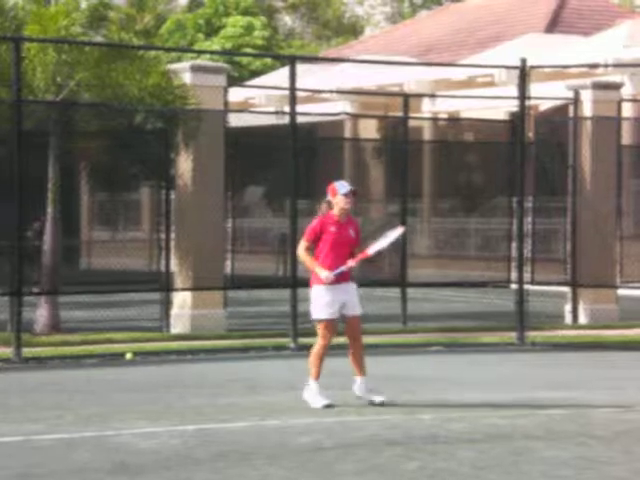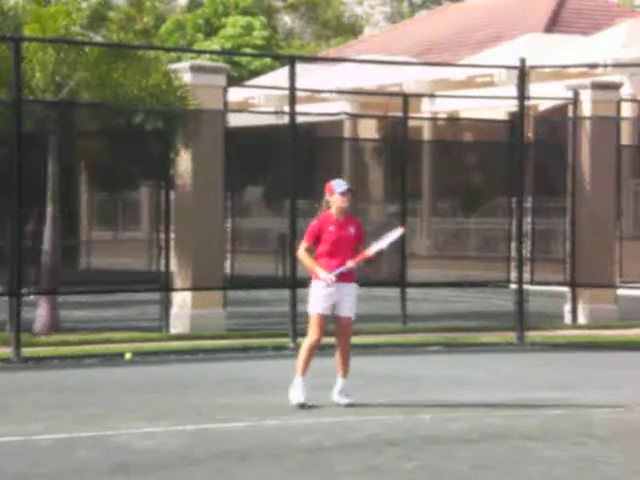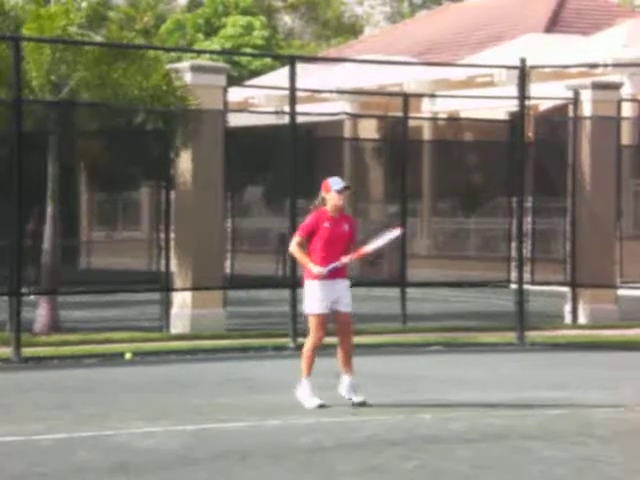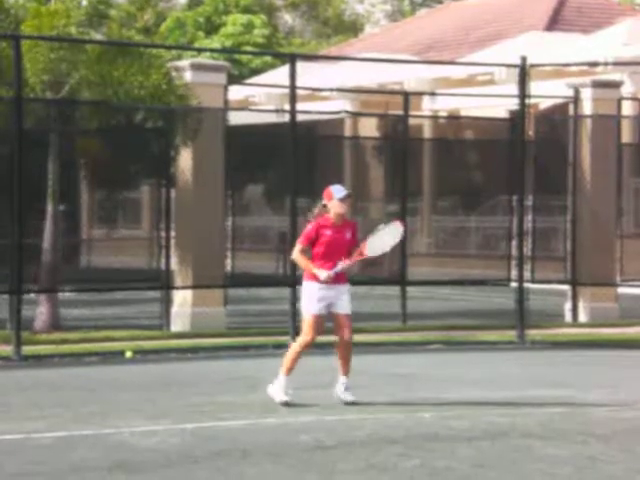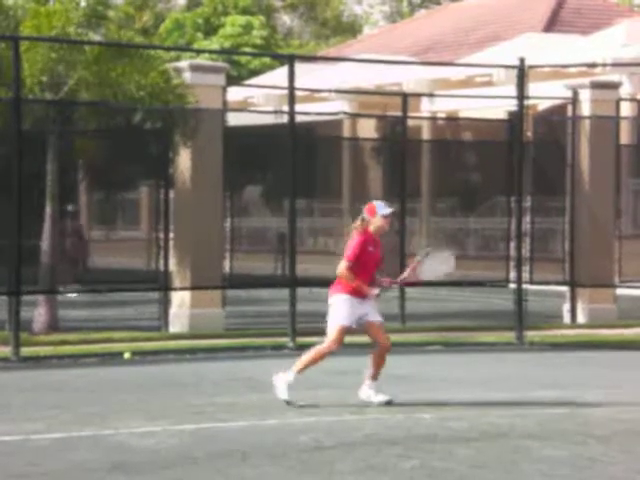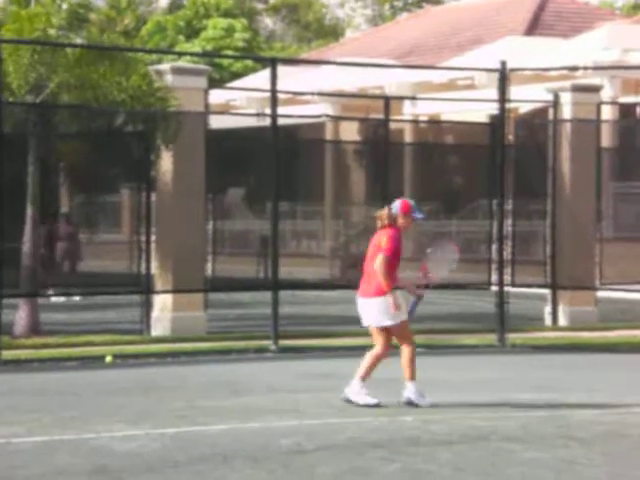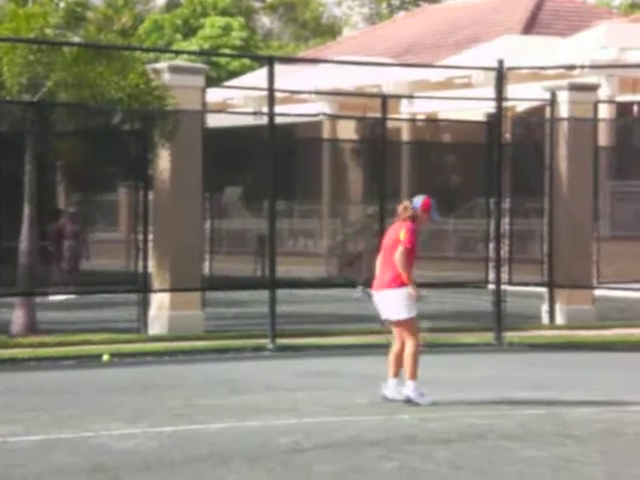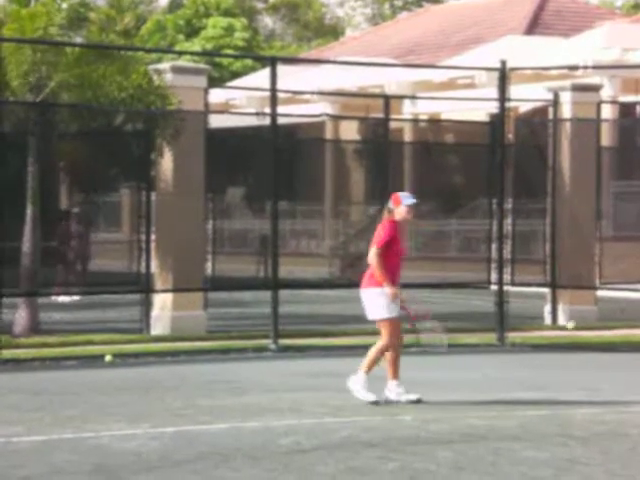
dt=0.4s
person 1, frame 1
left shoulder: (353, 224)
right shoulder: (320, 222)
right elbow: (301, 250)
left wrist: (354, 260)
right wrist: (319, 271)
left hip: (347, 286)
right hip: (324, 286)
left knee: (356, 337)
right knee: (324, 340)
left ankle: (362, 385)
right ankle: (312, 388)
person 1, frame 2
left shoulder: (355, 224)
right shoulder: (320, 223)
left elbow: (359, 252)
right elbow: (302, 252)
left wrist: (355, 261)
right wrist: (320, 270)
left hip: (347, 285)
right hip: (323, 284)
left knee: (345, 338)
right knee: (315, 335)
left ankle: (340, 388)
right ankle: (298, 384)
person 1, frame 3
left shoulder: (348, 221)
right shoulder: (315, 219)
right elbow: (294, 247)
left wrist: (349, 258)
right wrist: (311, 266)
left hip: (340, 282)
right hip: (317, 282)
left knee: (346, 334)
right knee: (316, 336)
left ankle: (348, 385)
right ankle: (305, 387)
person 1, frame 4
left shoulder: (351, 227)
right shoulder: (316, 226)
right elbow: (296, 254)
left wrist: (349, 261)
right wrist: (316, 271)
left hip: (339, 286)
right hip: (315, 286)
left knee: (346, 338)
right knee: (308, 337)
left ankle: (343, 384)
right ankle: (280, 383)
person 1, frame 5
left shoulder: (376, 242)
right shoulder: (359, 238)
right elbow: (342, 271)
left wrist: (382, 281)
right wrist: (366, 289)
left hip: (363, 300)
right hip: (344, 297)
left knee: (384, 343)
right knee: (331, 344)
left ankle: (369, 388)
right ankle: (286, 378)
person 1, frame 6
left shoulder: (382, 234)
right shoulder: (391, 234)
right elbow: (379, 265)
left wrist: (405, 286)
right wrist: (391, 294)
left hip: (366, 297)
right hip: (380, 297)
left knee: (382, 347)
right knee: (408, 342)
left ankle: (356, 387)
right ankle: (411, 391)
person 1, frame 7
left shoulder: (394, 227)
right shoulder: (408, 228)
left elbow: (380, 260)
right elbow: (399, 258)
right wrist: (411, 285)
left hip: (381, 288)
right hip: (395, 289)
left knee: (401, 339)
right knee: (412, 338)
left ankle: (392, 386)
right ankle: (411, 389)
person 1, frame 8
left shoulder: (396, 229)
right shoulder: (388, 227)
right elbow: (373, 257)
left wrist: (392, 288)
right wrist: (388, 285)
left hip: (386, 290)
right hip: (376, 289)
left knee: (396, 339)
right knee: (388, 339)
left ankle: (394, 388)
right ankle: (358, 380)
